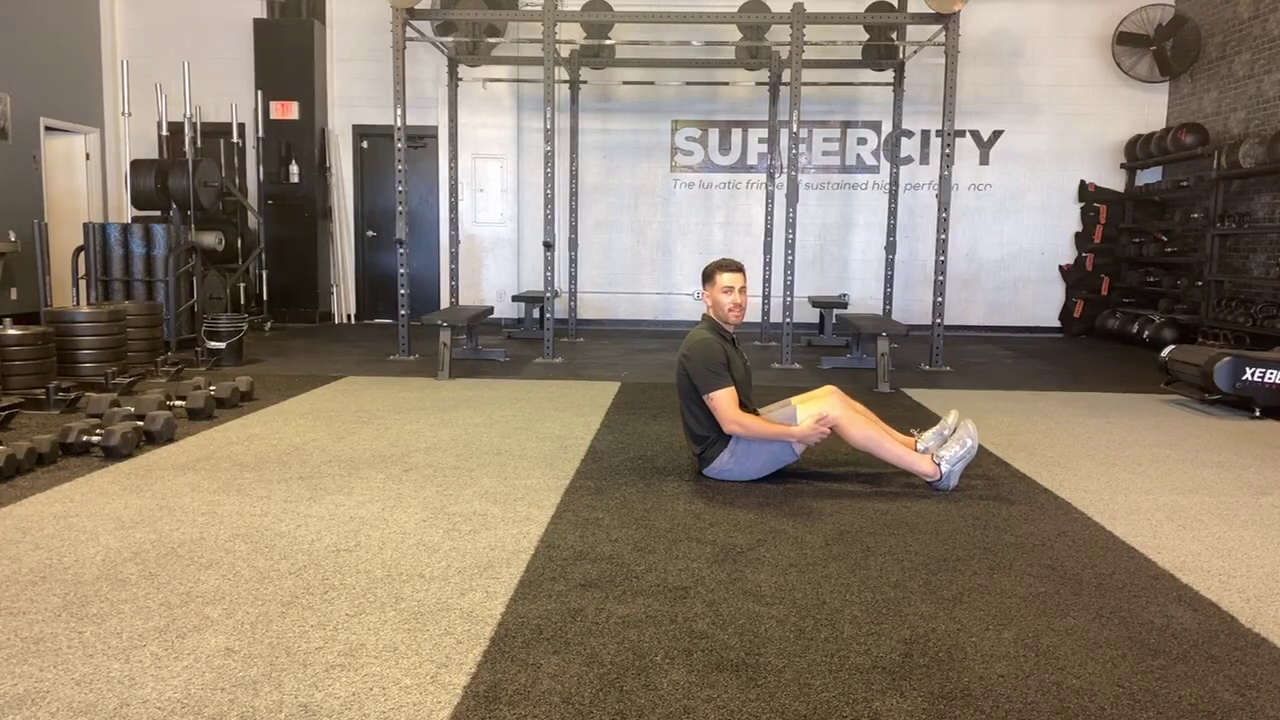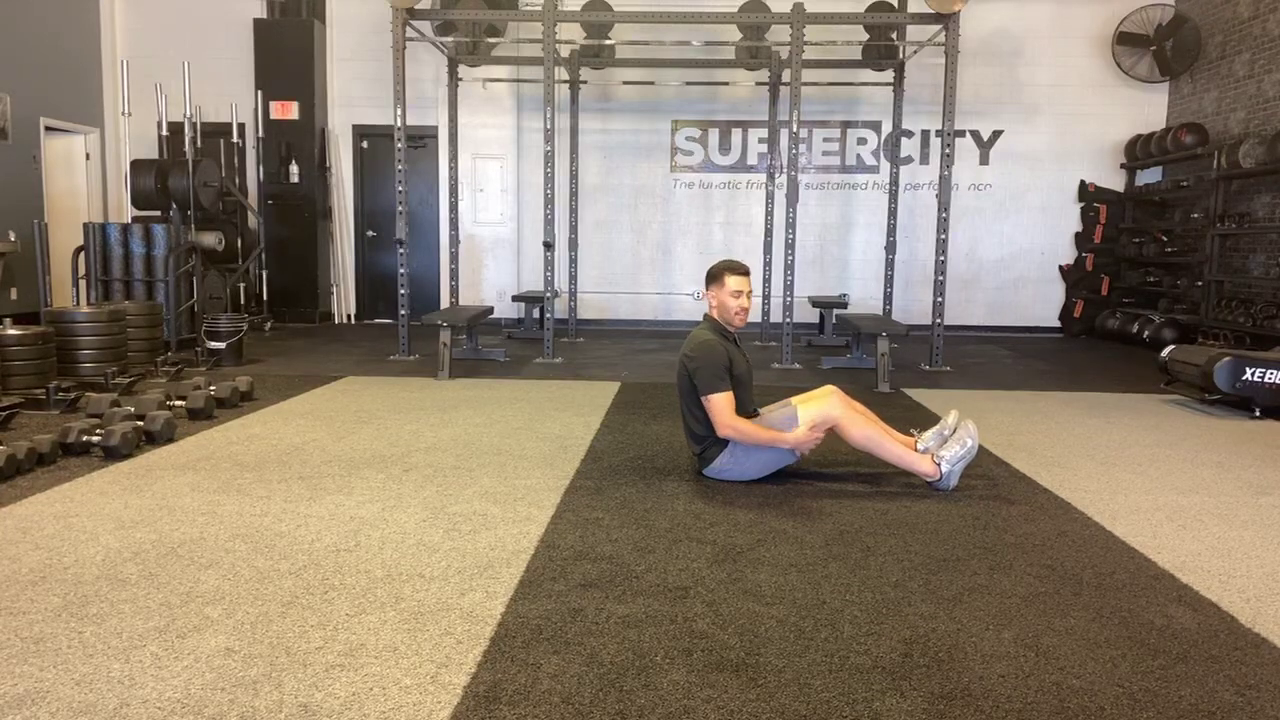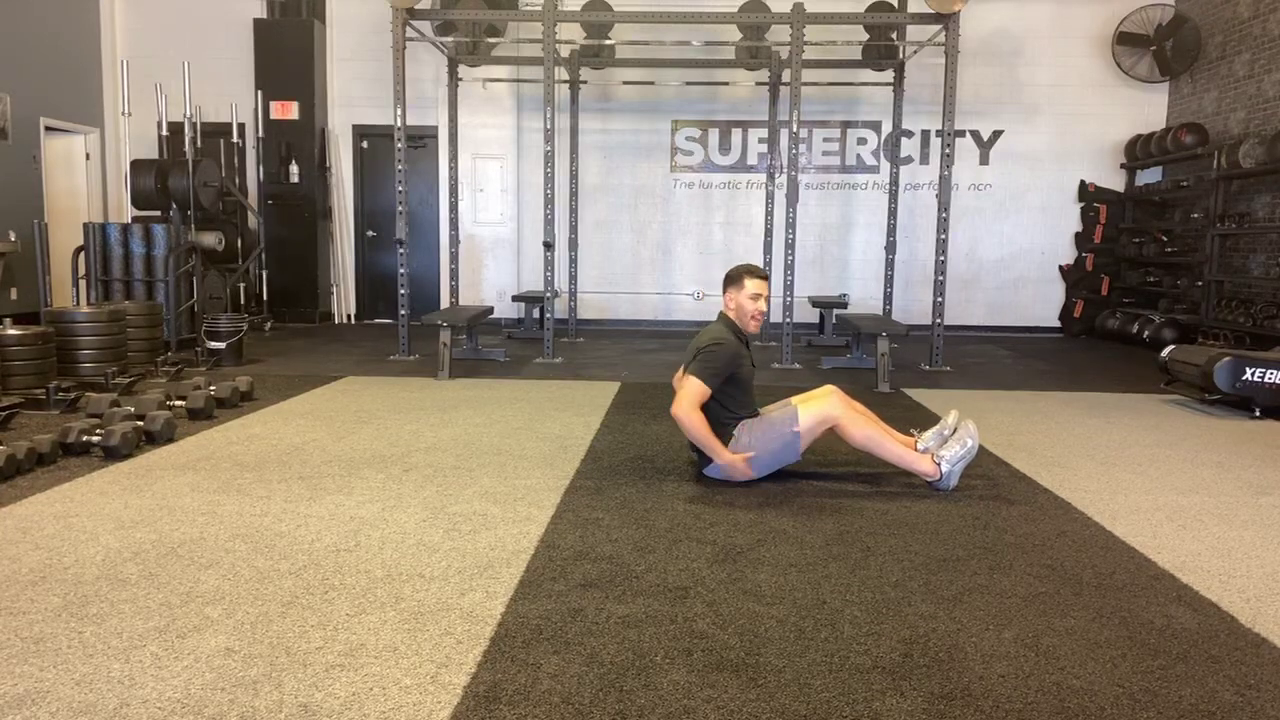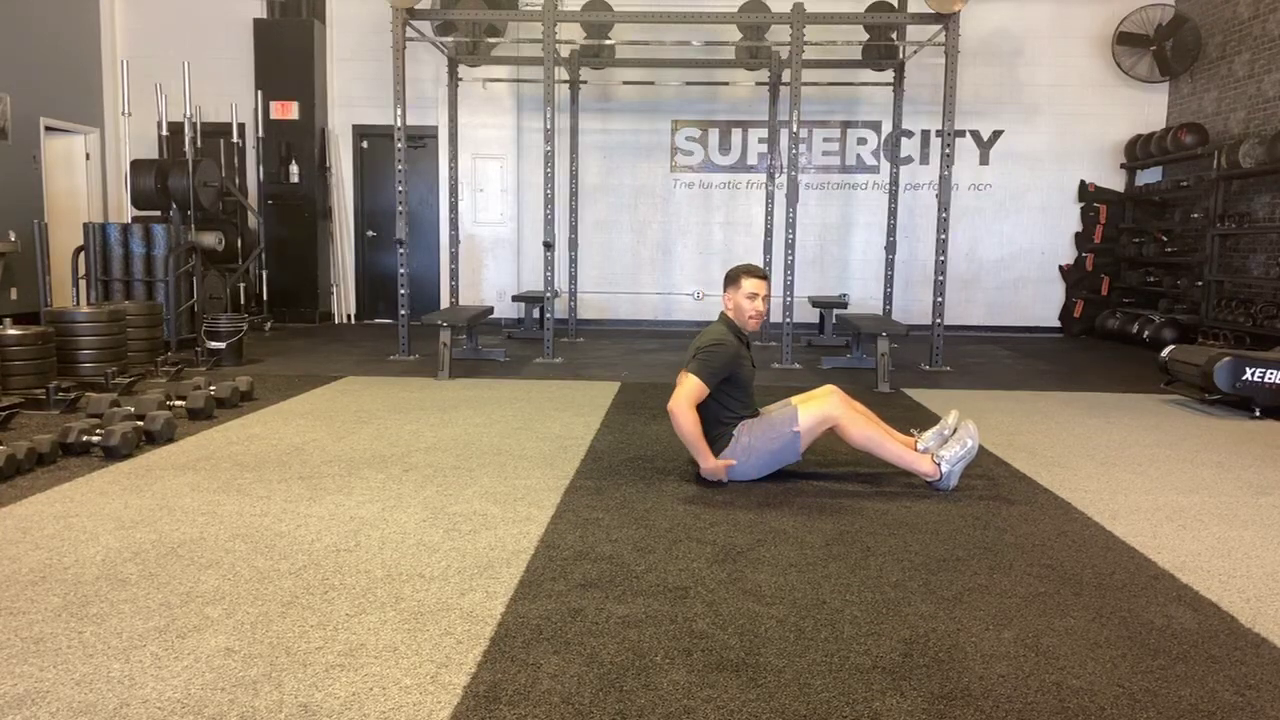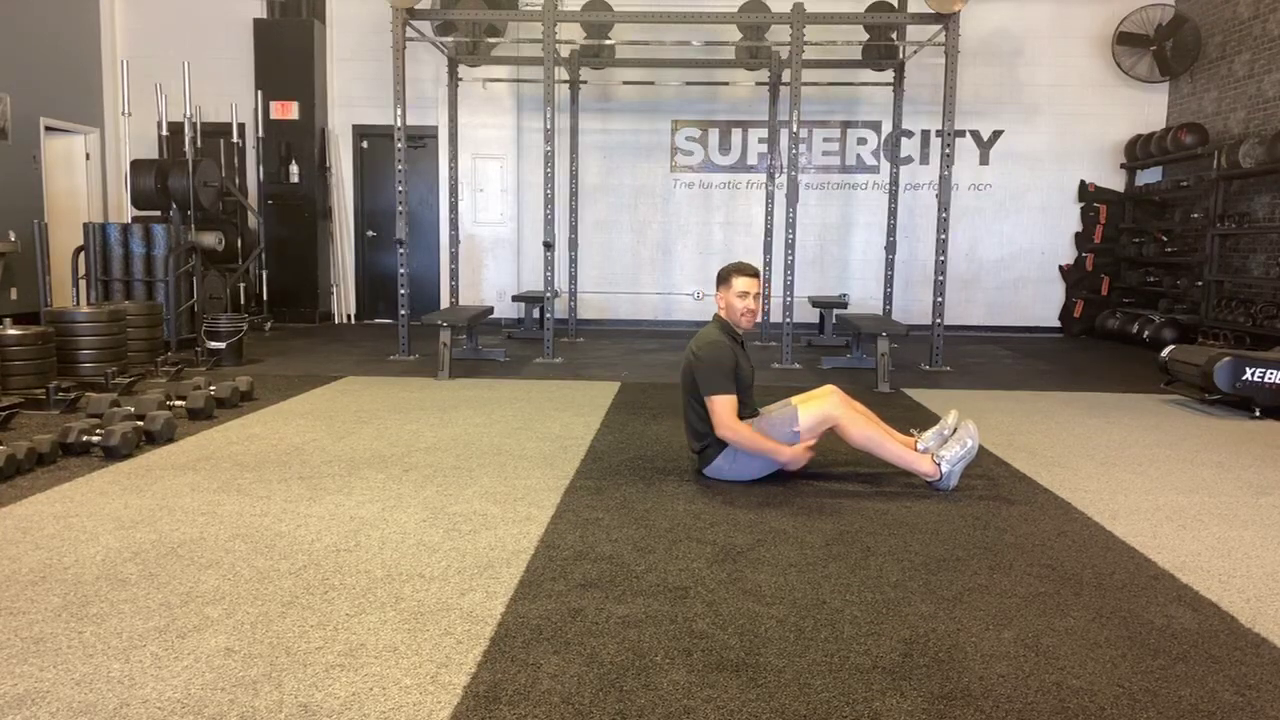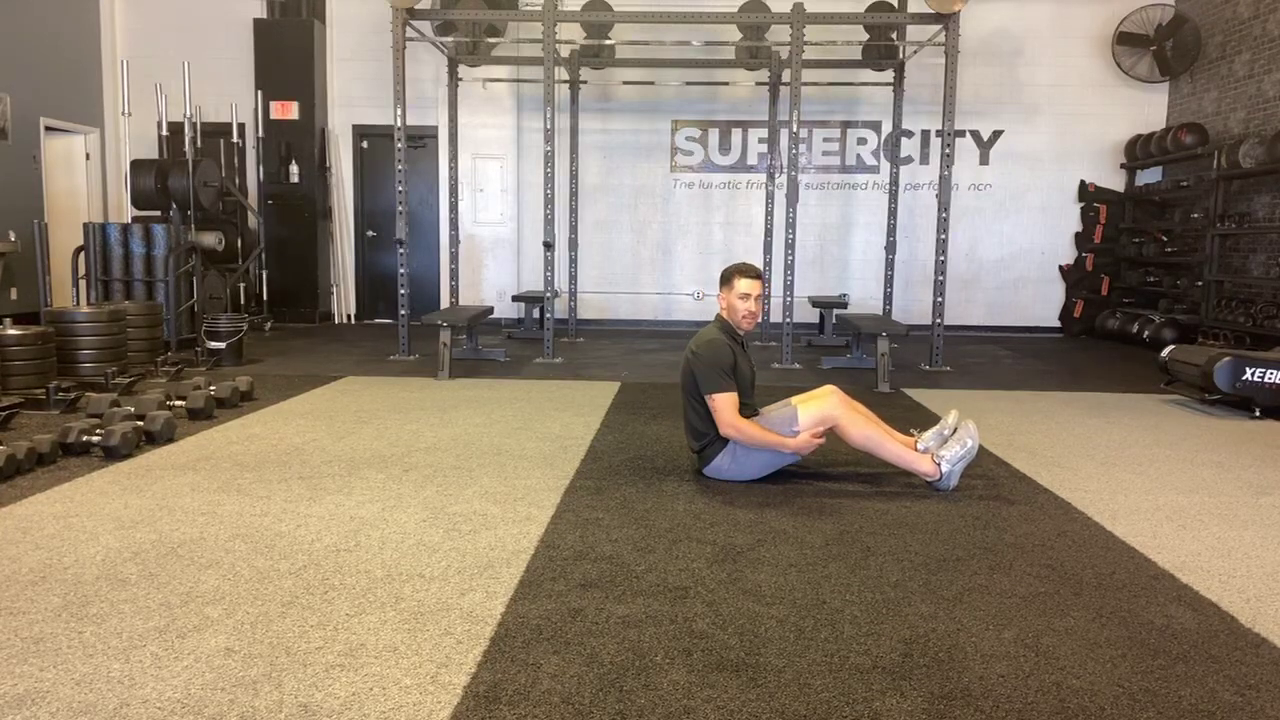
dt=0.4s
person 1, frame 1
left shoulder: (722, 338)
right shoulder: (705, 346)
right elbow: (731, 422)
left wrist: (795, 425)
right wrist: (797, 433)
left hip: (737, 442)
right hip: (726, 454)
left knee: (830, 394)
right knee: (832, 408)
left ankle: (915, 445)
right ankle: (932, 469)
person 1, frame 2
left shoulder: (722, 337)
right shoulder: (708, 347)
right elbow: (726, 426)
left wrist: (789, 432)
right wrist: (790, 440)
left hip: (736, 442)
right hip: (726, 455)
left knee: (830, 393)
right knee: (831, 409)
left ankle: (915, 445)
right ankle: (932, 469)
person 1, frame 3
left shoulder: (726, 336)
right shoulder: (721, 345)
left elbow: (679, 380)
right elbow: (682, 409)
right wrist: (724, 459)
left hip: (736, 432)
right hip: (729, 449)
left knee: (830, 393)
right knee: (832, 407)
left ankle: (915, 445)
right ankle: (933, 469)
person 1, frame 4
left shoulder: (727, 336)
right shoulder: (722, 345)
left elbow: (684, 380)
right elbow: (679, 405)
right wrist: (707, 461)
left hip: (738, 432)
right hip: (730, 451)
left knee: (830, 393)
right knee: (832, 407)
left ankle: (914, 446)
right ankle: (932, 469)
person 1, frame 5
left shoulder: (726, 338)
right shoulder: (716, 348)
right elbow: (725, 427)
right wrist: (785, 454)
left hip: (739, 437)
right hip: (727, 455)
left knee: (831, 393)
right knee: (832, 408)
left ankle: (915, 445)
right ankle: (932, 469)
person 1, frame 6
left shoulder: (730, 339)
right shoulder: (714, 347)
right elbow: (729, 426)
left wrist: (794, 433)
right wrist: (792, 445)
left hip: (737, 441)
right hip: (724, 454)
left knee: (830, 393)
right knee: (832, 408)
left ankle: (915, 445)
right ankle: (932, 469)
